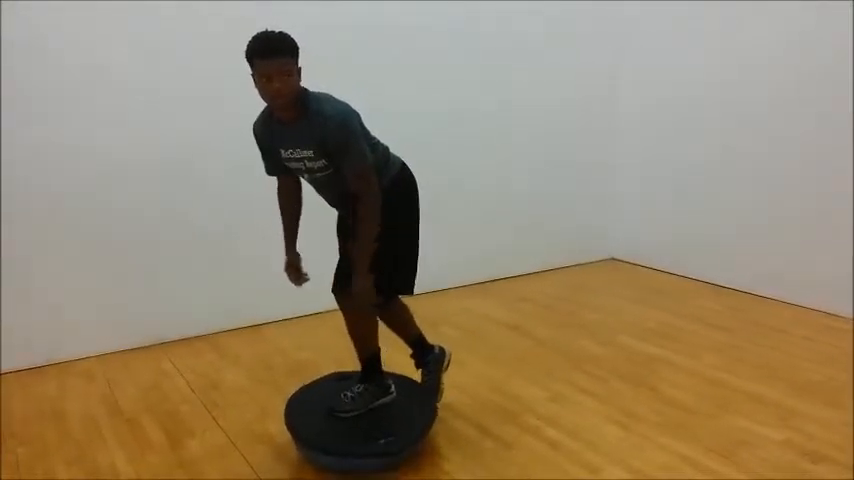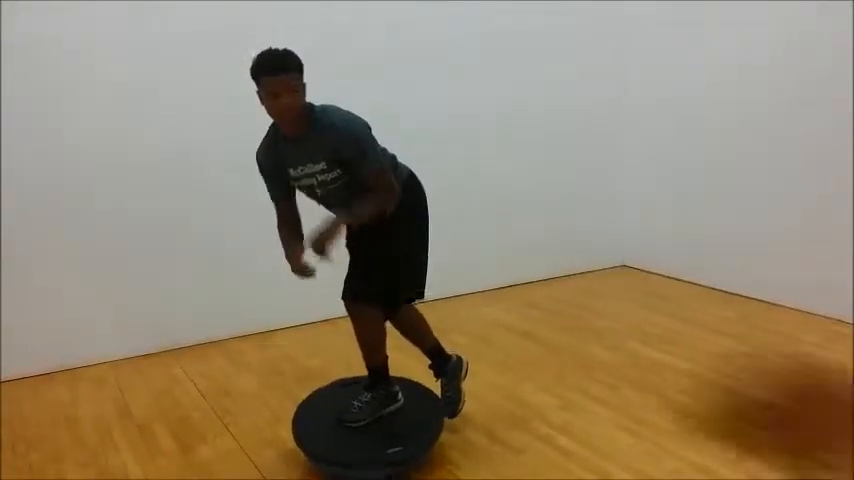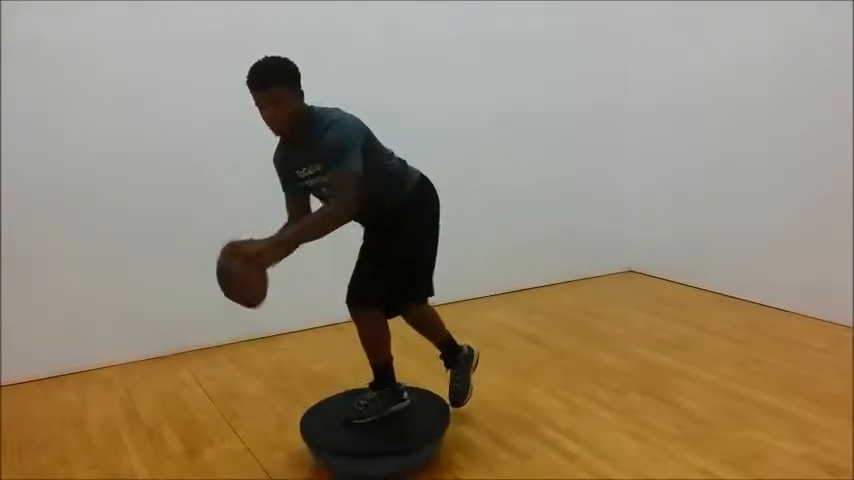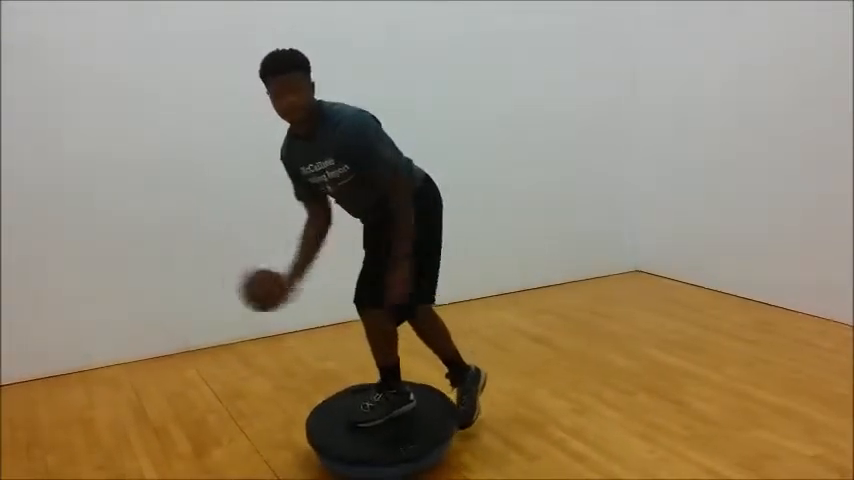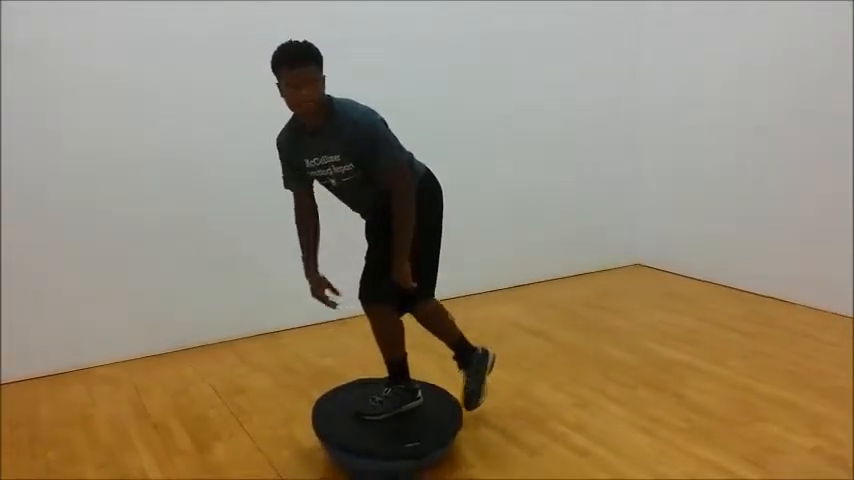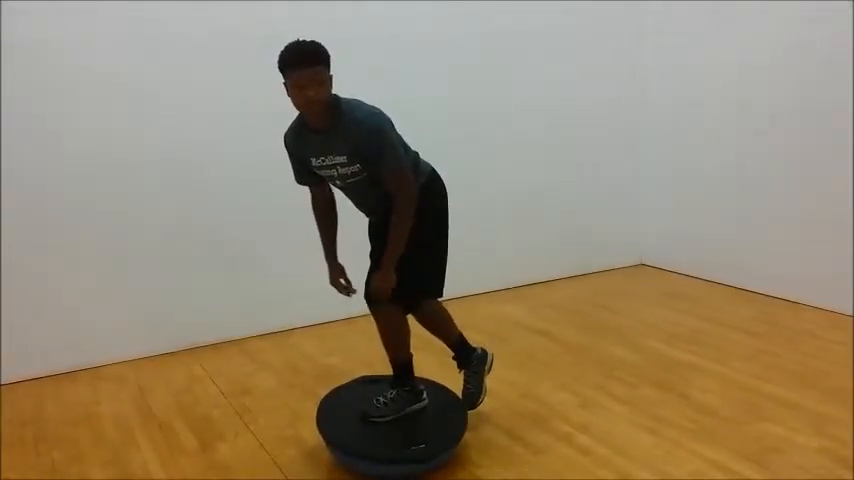
dt=0.4s
person 1, frame 1
left shoulder: (334, 118)
right shoulder: (265, 130)
left elbow: (369, 194)
right elbow: (288, 184)
left wrist: (362, 270)
right wrist: (290, 248)
left hip: (390, 195)
right hip: (353, 205)
left knee: (351, 289)
right knee: (374, 293)
left ankle: (373, 381)
right ankle: (428, 355)
person 1, frame 2
left shoulder: (342, 126)
right shoulder: (269, 154)
left elbow: (388, 192)
right elbow: (286, 214)
left wrist: (340, 223)
right wrist: (292, 251)
left hip: (400, 204)
right hip: (362, 217)
left knee: (361, 296)
right knee: (388, 301)
left ankle: (381, 389)
right ankle: (446, 365)
person 1, frame 3
left shoulder: (338, 132)
right shoulder: (285, 157)
left elbow: (341, 211)
right elbow: (301, 220)
left wrist: (270, 245)
right wrist: (268, 255)
left hip: (411, 207)
right hip: (383, 216)
left knee: (366, 299)
right knee: (401, 298)
left ankle: (387, 390)
right ankle: (457, 356)
person 1, frame 4
left shoulder: (353, 126)
right shoulder: (291, 151)
left elbow: (403, 192)
right elbow: (318, 215)
left wrist: (400, 265)
right wrist: (297, 270)
left hip: (414, 206)
right hip: (377, 214)
left knee: (372, 301)
right knee: (406, 303)
left ankle: (392, 392)
right ankle: (463, 375)
person 1, frame 5
left shoulder: (361, 123)
right shoulder: (289, 142)
left elbow: (403, 191)
right elbow: (304, 204)
left wrist: (401, 259)
right wrist: (310, 269)
left hip: (416, 200)
right hip: (379, 212)
left knee: (377, 295)
right knee: (410, 295)
left ankle: (401, 386)
right ankle: (470, 357)
person 1, frame 6
left shoulder: (367, 123)
right shoulder: (296, 140)
left elbow: (405, 196)
right elbow: (321, 196)
left wrist: (388, 265)
right wrist: (331, 258)
left hip: (421, 200)
right hip: (383, 212)
left knee: (386, 295)
right knee: (410, 295)
left ankle: (406, 387)
right ankle: (470, 357)
